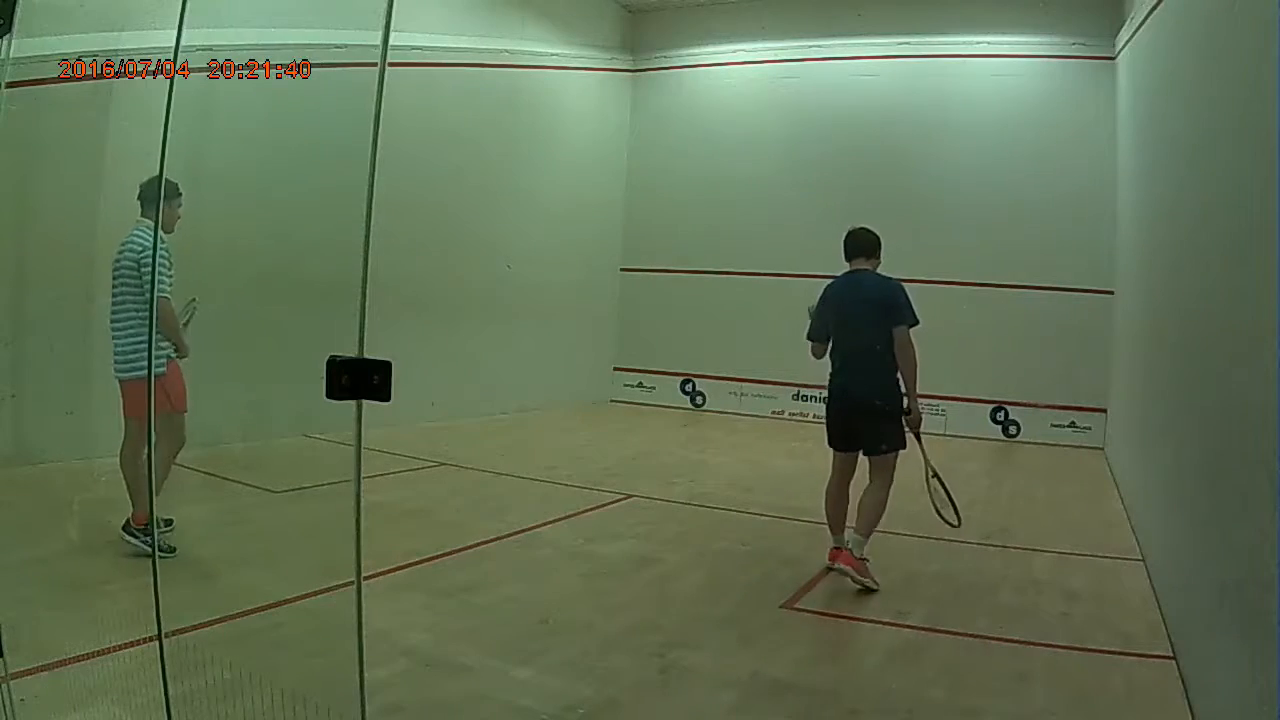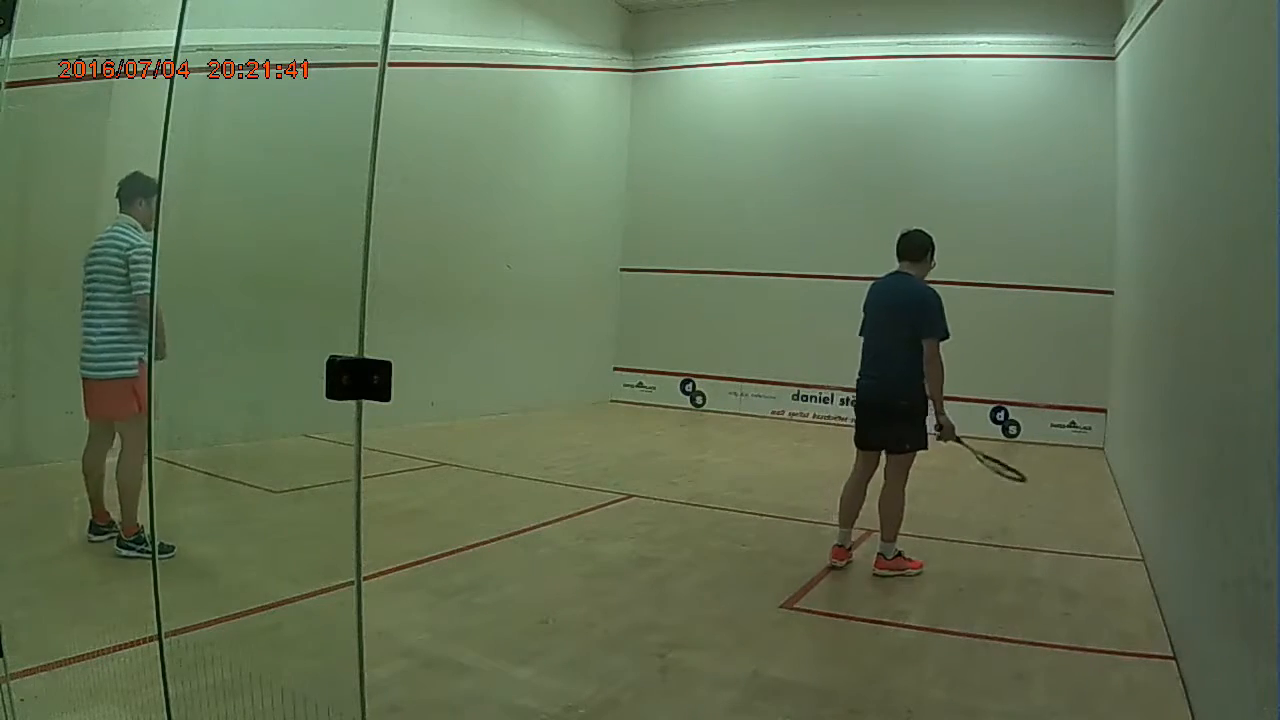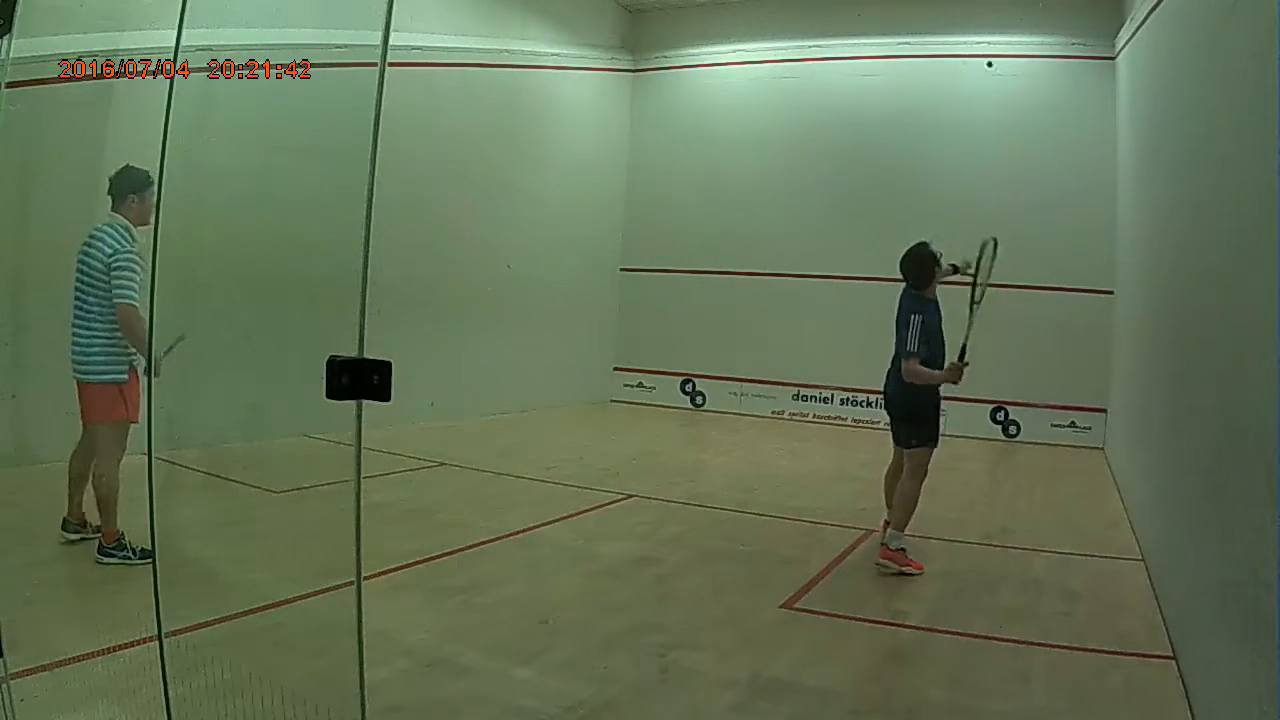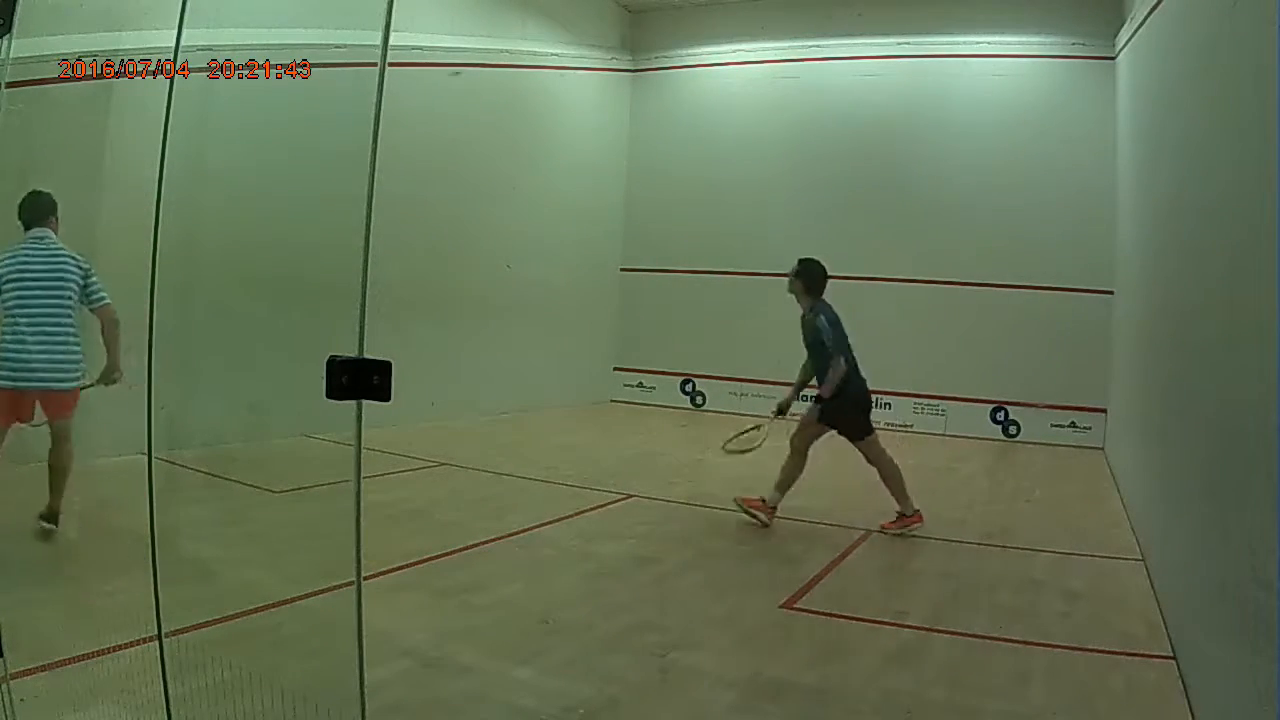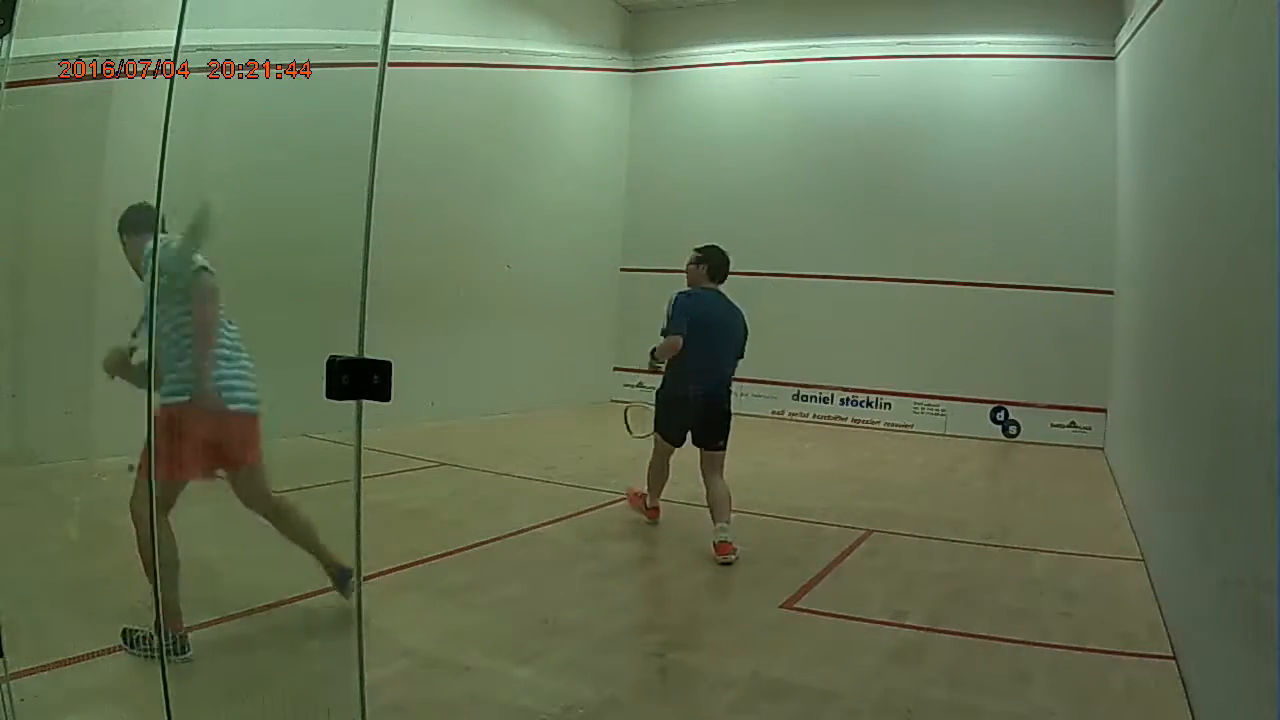
dt=1s
person 1, frame 1
left shoulder: (129, 244)
right shoulder: (153, 246)
right elbow: (160, 306)
right wrist: (181, 342)
left hip: (128, 359)
right hip: (153, 359)
left knee: (135, 439)
right knee: (172, 437)
left ankle: (141, 517)
right ankle: (140, 521)
person 1, frame 2
left shoulder: (99, 244)
right shoulder: (137, 244)
right elbow: (145, 304)
right wrist: (160, 344)
left hip: (94, 359)
right hip: (124, 361)
left knee: (98, 440)
right knee: (135, 445)
left ankle: (100, 521)
right ankle: (130, 535)
person 1, frame 3
left shoulder: (95, 237)
right shoulder: (124, 249)
right elbow: (127, 314)
right wrist: (151, 355)
left hip: (88, 358)
right hip: (111, 364)
left knee: (90, 441)
right knee: (110, 452)
left ankle: (74, 520)
right ankle: (110, 541)
person 1, frame 4
right shoulder: (75, 263)
right elbow: (109, 317)
right wrist: (114, 362)
right hip: (63, 372)
right knee: (62, 439)
right ankle: (52, 512)
person 1, frame 5
left shoulder: (172, 254)
right shoulder: (162, 283)
left elbow: (207, 289)
right elbow: (159, 372)
left wrist: (203, 379)
right wrist: (122, 363)
left hip: (197, 401)
right hip: (237, 401)
left knee: (147, 510)
right knee: (261, 499)
left ankle: (172, 632)
right ankle: (337, 570)
person 2, frame 1
left shoulder: (830, 292)
right shoulder: (890, 290)
left elbow: (817, 351)
right elbow: (903, 346)
right wrist: (912, 399)
left hip: (840, 394)
right hip: (880, 396)
left knee: (840, 473)
right knee: (881, 479)
left ankle: (837, 547)
right ankle: (854, 553)
person 2, frame 2
left shoulder: (875, 289)
right shoulder: (926, 297)
right elbow: (931, 360)
right wrist: (940, 412)
left hip: (868, 392)
right hip: (903, 398)
left knee: (861, 471)
right knee: (895, 478)
left ankle: (841, 545)
right ankle: (887, 555)
person 2, frame 3
left shoulder: (915, 289)
right shoulder: (918, 315)
left elbow: (930, 280)
right elbow: (910, 370)
left wrist: (956, 269)
right wrist: (943, 377)
left hip: (899, 395)
right hip: (916, 398)
left knee: (900, 462)
right knee: (915, 471)
left ankle: (891, 521)
right ankle: (892, 547)
person 2, frame 4
left shoulder: (821, 317)
right shoulder: (810, 316)
left elbow: (838, 365)
left wrist: (818, 403)
right wrist: (793, 393)
left hip: (847, 396)
right hip: (834, 396)
left knee: (874, 455)
right knee: (798, 443)
left ankle: (909, 513)
right ankle: (770, 506)
person 2, frame 5
left shoulder: (684, 300)
right shoulder: (737, 315)
left elbow: (673, 344)
left wrist: (654, 356)
left hip: (680, 393)
right hip: (717, 398)
left knee: (661, 452)
right knee: (714, 473)
left ankle: (651, 504)
right ankle: (723, 539)
